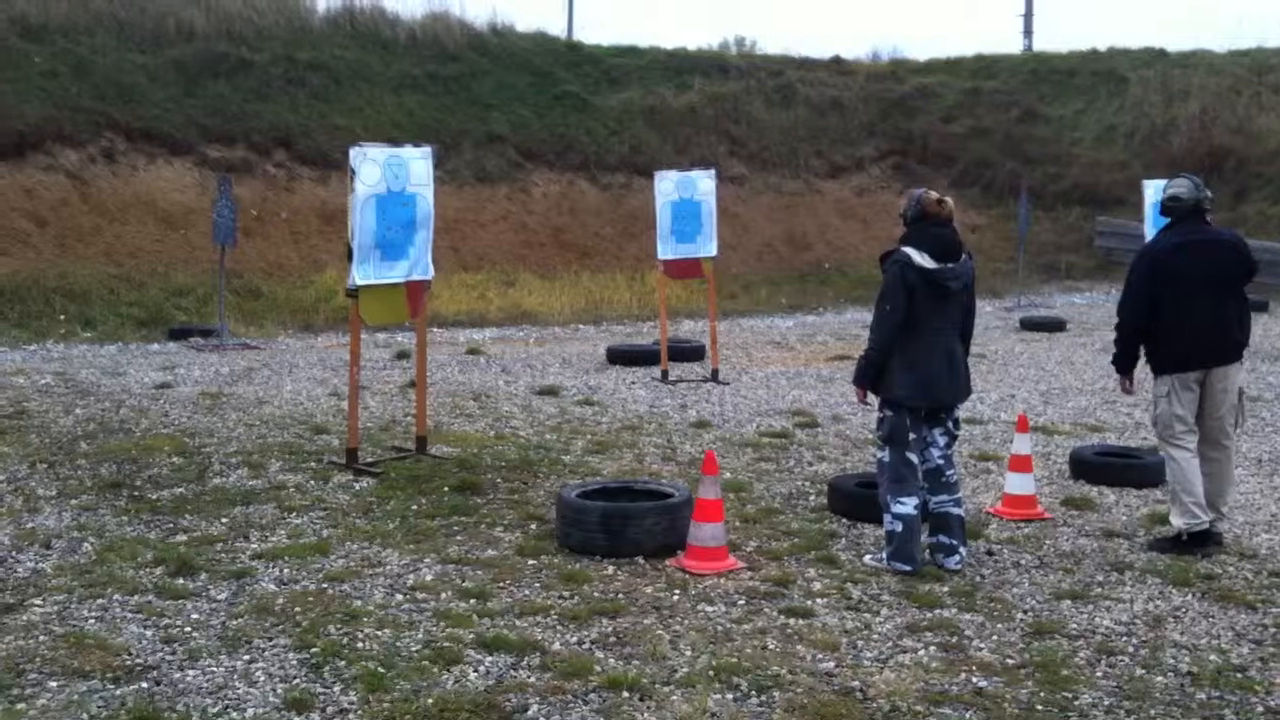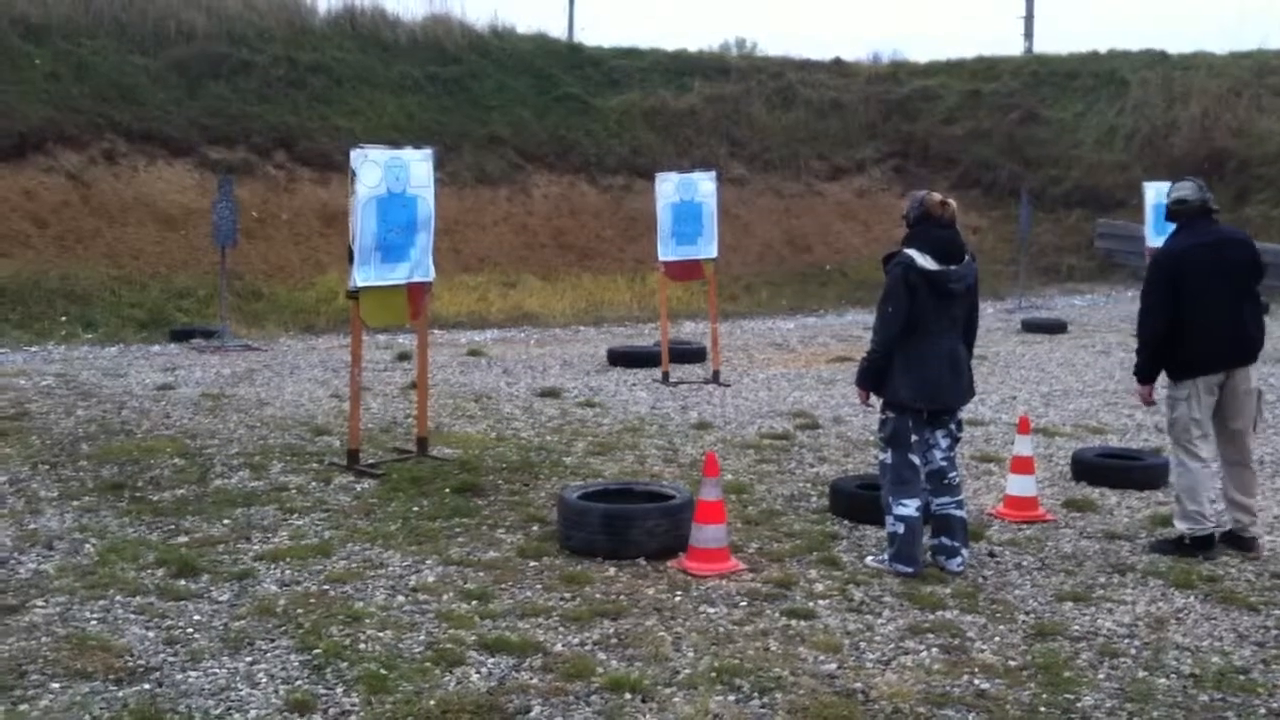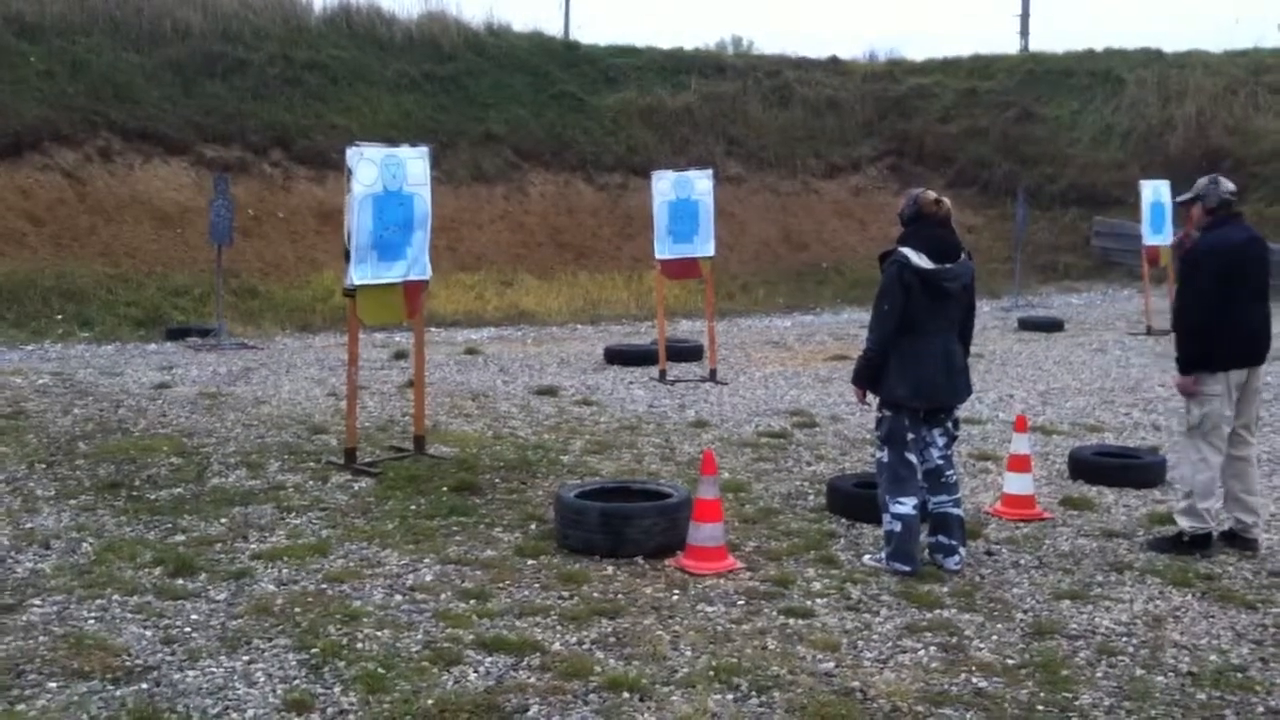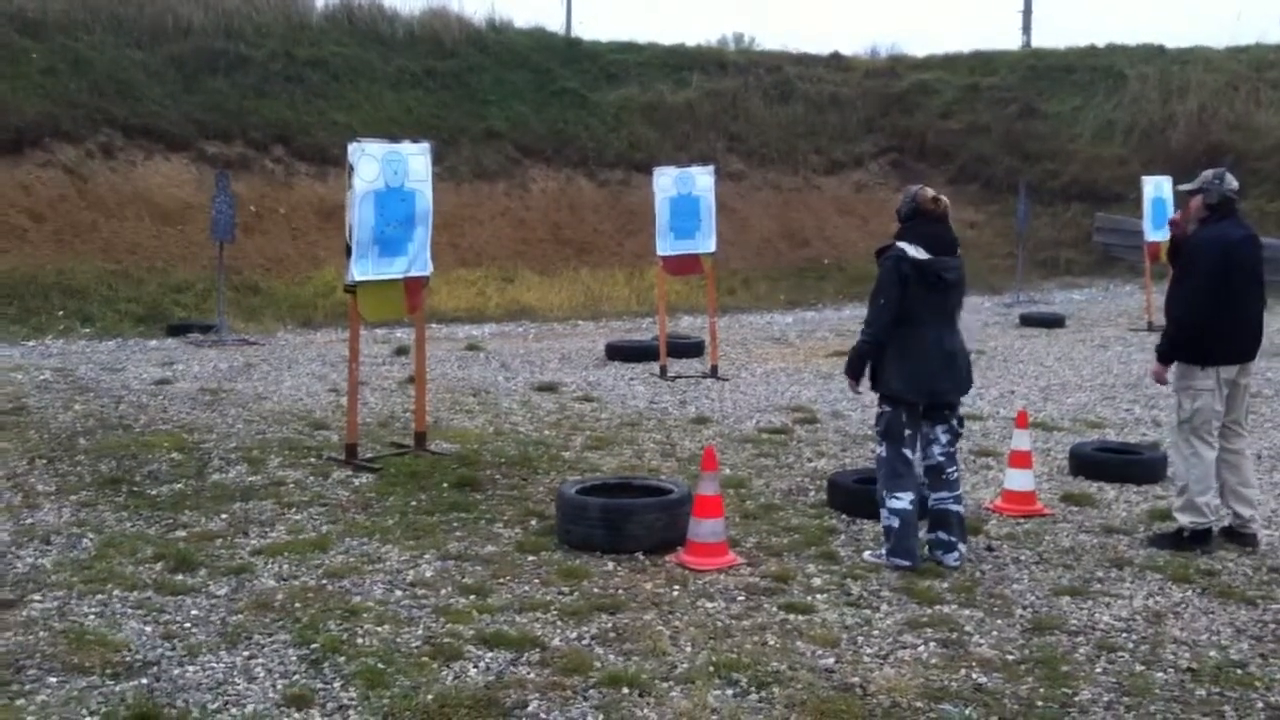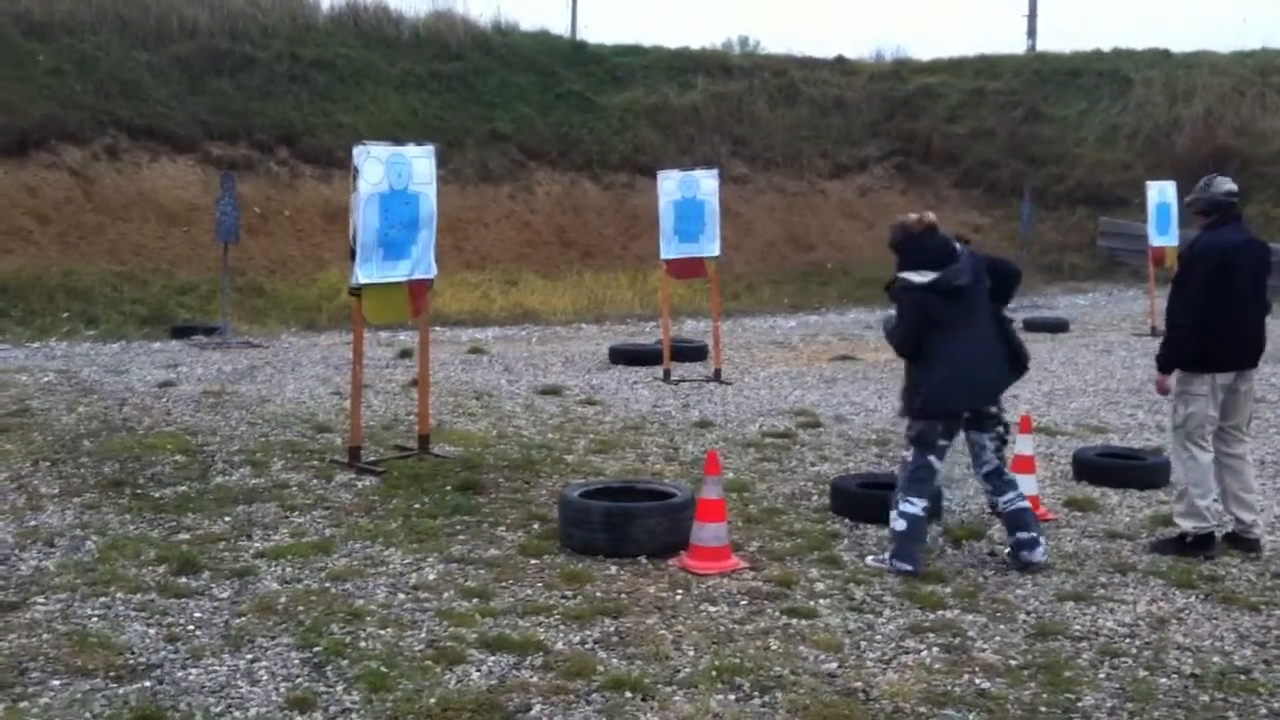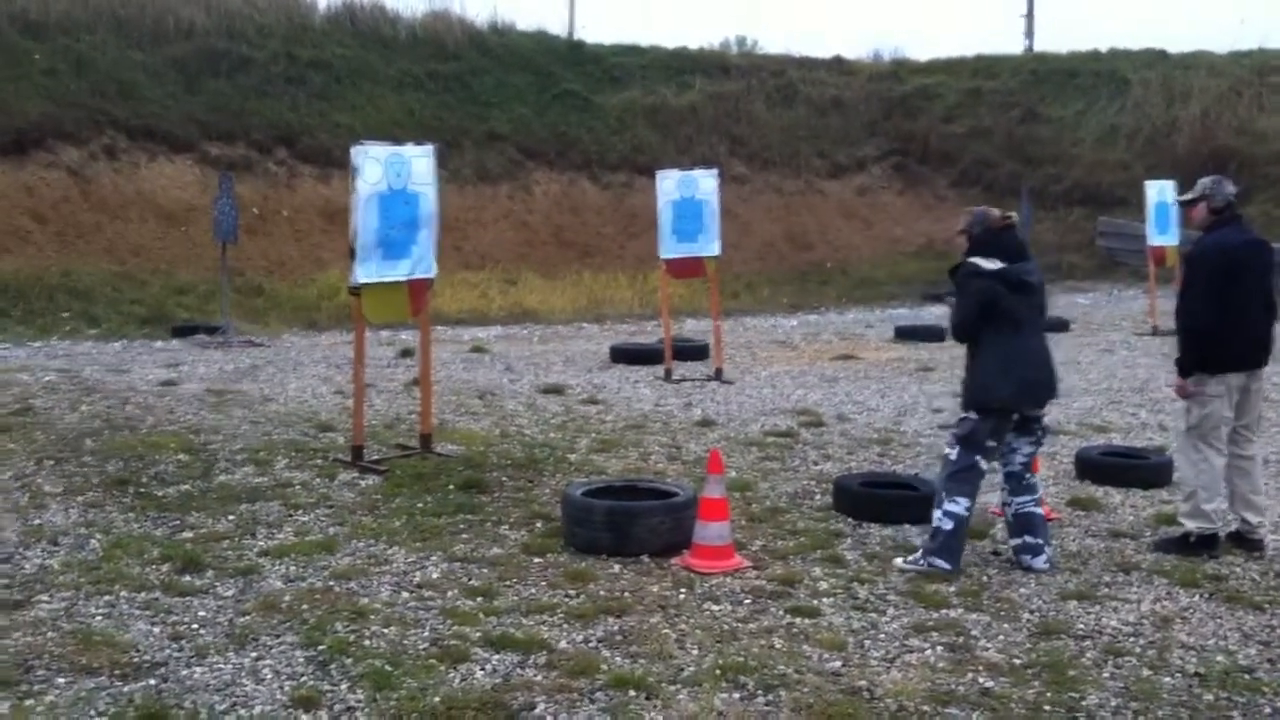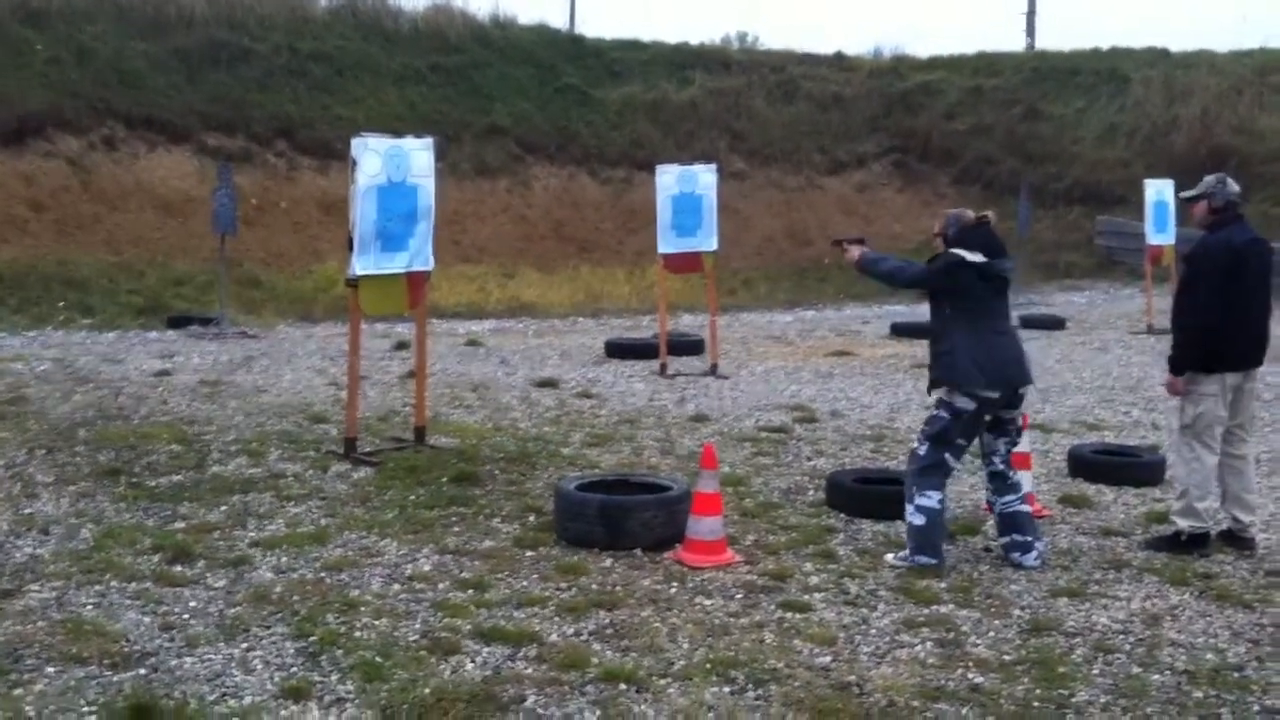
dt=0.7s
person 1, frame 1
left shoulder: (1155, 252)
right shoulder: (1231, 244)
left elbow: (1132, 313)
right elbow: (1248, 275)
left wrist: (1124, 363)
left hip: (1175, 361)
right hip: (1225, 357)
left knee: (1179, 442)
right knee: (1219, 443)
left ankle: (1193, 529)
right ankle: (1213, 524)
person 1, frame 2
left shoulder: (1168, 257)
right shoulder: (1241, 243)
left elbow: (1153, 321)
right elbow: (1255, 285)
left wrist: (1146, 374)
left hip: (1193, 364)
right hip: (1241, 359)
left knee: (1191, 448)
right knee: (1239, 446)
left ankle: (1197, 533)
right ankle: (1244, 529)
person 1, frame 3
left shoulder: (1208, 246)
right shoulder: (1253, 242)
left elbow: (1196, 311)
left wrist: (1186, 366)
right wrist: (1189, 256)
left hip: (1217, 361)
right hip: (1250, 356)
left knee: (1204, 444)
right knee: (1241, 442)
left ankle: (1196, 531)
right ankle: (1246, 529)
person 1, frame 4
left shoulder: (1207, 241)
right shoulder: (1245, 237)
left elbow: (1189, 305)
left wrist: (1165, 355)
right wrist: (1178, 241)
left hip: (1205, 356)
right hip: (1239, 352)
left knee: (1196, 439)
right knee: (1233, 436)
left ankle: (1195, 527)
right ankle: (1244, 525)
person 1, frame 5
left shoulder: (1204, 248)
right shoulder: (1256, 247)
left elbow: (1186, 313)
right elbow: (1258, 304)
left wrist: (1166, 364)
left hip: (1205, 362)
right hip: (1243, 359)
left knee: (1193, 444)
right knee: (1234, 443)
left ankle: (1197, 533)
right ankle: (1247, 530)
person 1, frame 6
left shoulder: (1209, 249)
right shoulder: (1258, 246)
left elbow: (1196, 316)
right elbow: (1267, 305)
left wrist: (1185, 368)
left hip: (1216, 364)
right hip: (1251, 360)
left knee: (1203, 446)
right knee: (1244, 444)
left ankle: (1201, 532)
right ankle: (1252, 530)
person 1, frame 7
left shoulder: (1211, 248)
right shoulder: (1258, 246)
left elbow: (1195, 315)
left wrist: (1178, 367)
left hip: (1211, 364)
right hip: (1246, 359)
left knee: (1197, 445)
right knee: (1237, 443)
left ankle: (1192, 531)
right ankle: (1242, 528)
person 2, frame 1
left shoulder: (904, 264)
right shoulder: (962, 263)
left elbow: (885, 329)
right elbow: (966, 327)
left wrist: (865, 375)
left hip: (905, 380)
right hip: (947, 378)
left knee: (899, 466)
right knee: (940, 462)
left ankle: (901, 554)
right ankle: (950, 550)
person 2, frame 2
left shoulder: (906, 265)
right shoulder: (965, 265)
left elbow: (887, 330)
right elbow: (969, 328)
left wrist: (868, 377)
left hip: (907, 382)
right hip: (950, 380)
left knee: (901, 466)
right knee: (943, 464)
left ankle: (903, 556)
right ankle: (952, 551)
person 2, frame 3
left shoulder: (902, 263)
right shoulder: (961, 263)
left elbow: (883, 328)
right elbow: (966, 326)
left wrist: (863, 375)
left hip: (903, 380)
right hip: (947, 378)
left knee: (898, 464)
right knee: (940, 461)
left ankle: (901, 554)
right ankle: (949, 549)
person 2, frame 4
left shoulder: (899, 259)
right shoulder: (952, 259)
left elbow: (879, 321)
left wrist: (856, 365)
left hip: (903, 374)
right hip: (947, 371)
left knee: (896, 460)
right knee: (942, 459)
left ankle: (900, 550)
right ankle: (949, 545)
person 2, frame 5
left shoulder: (912, 288)
right shoulder: (968, 261)
left elbow: (906, 347)
right elbow: (1010, 275)
left wrist: (892, 329)
left hip: (941, 390)
right hip: (985, 381)
left knee: (918, 471)
right knee: (993, 465)
left ankle: (903, 555)
right ankle: (1029, 546)
person 2, frame 6
left shoulder: (978, 276)
right shoulder: (1028, 270)
left elbow: (961, 330)
left wrist: (957, 308)
left hip: (994, 387)
right hip: (1034, 382)
left knee: (961, 469)
right knee: (1019, 467)
left ankle: (940, 555)
right ankle: (1034, 551)
person 2, frame 7
left shoulder: (955, 268)
right shoulder: (990, 268)
left elbow: (906, 276)
right elbow: (921, 272)
left wrist: (862, 260)
right wrist: (873, 257)
left hip: (971, 382)
right hip: (1009, 378)
left knee: (927, 465)
right knee: (1000, 465)
left ankle: (923, 551)
right ankle: (1025, 548)
